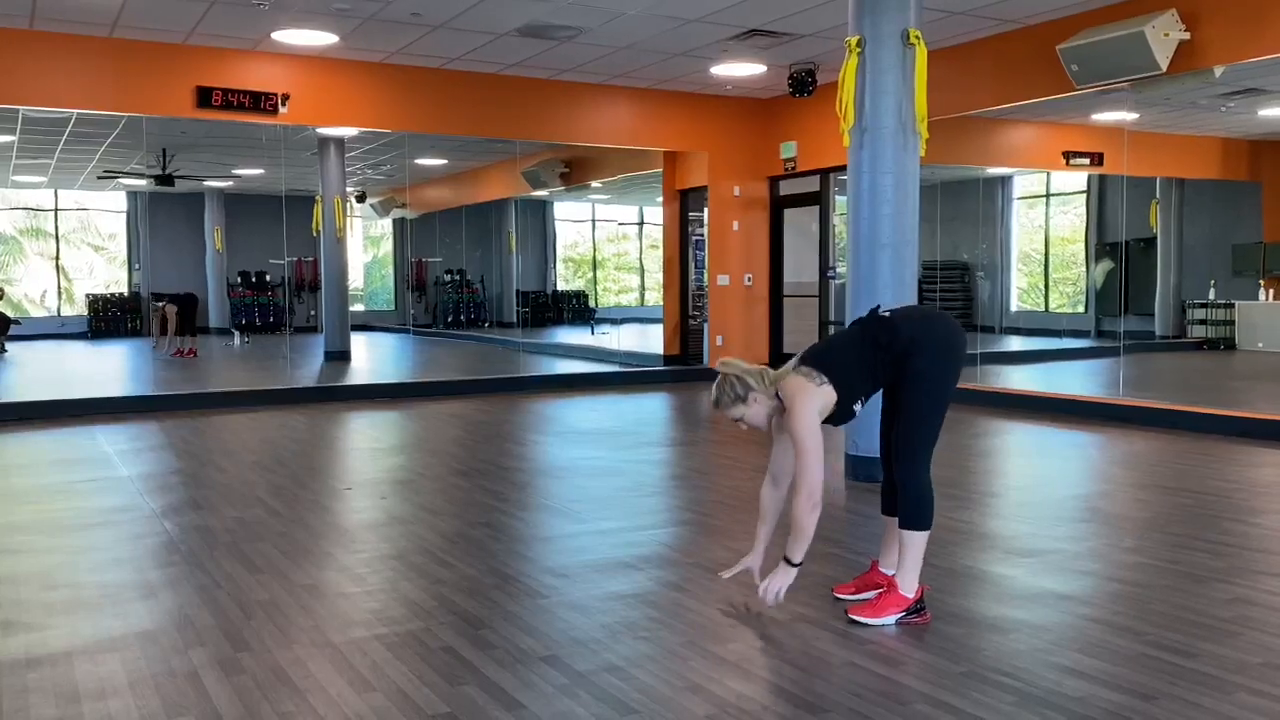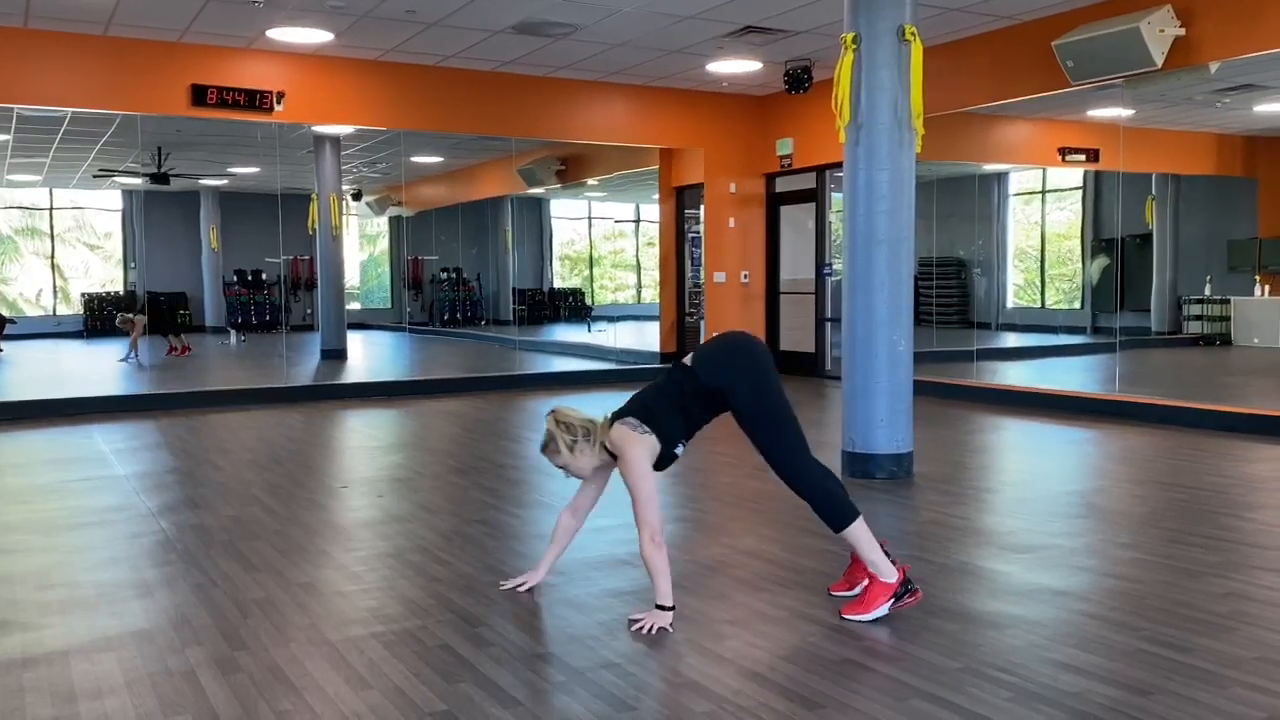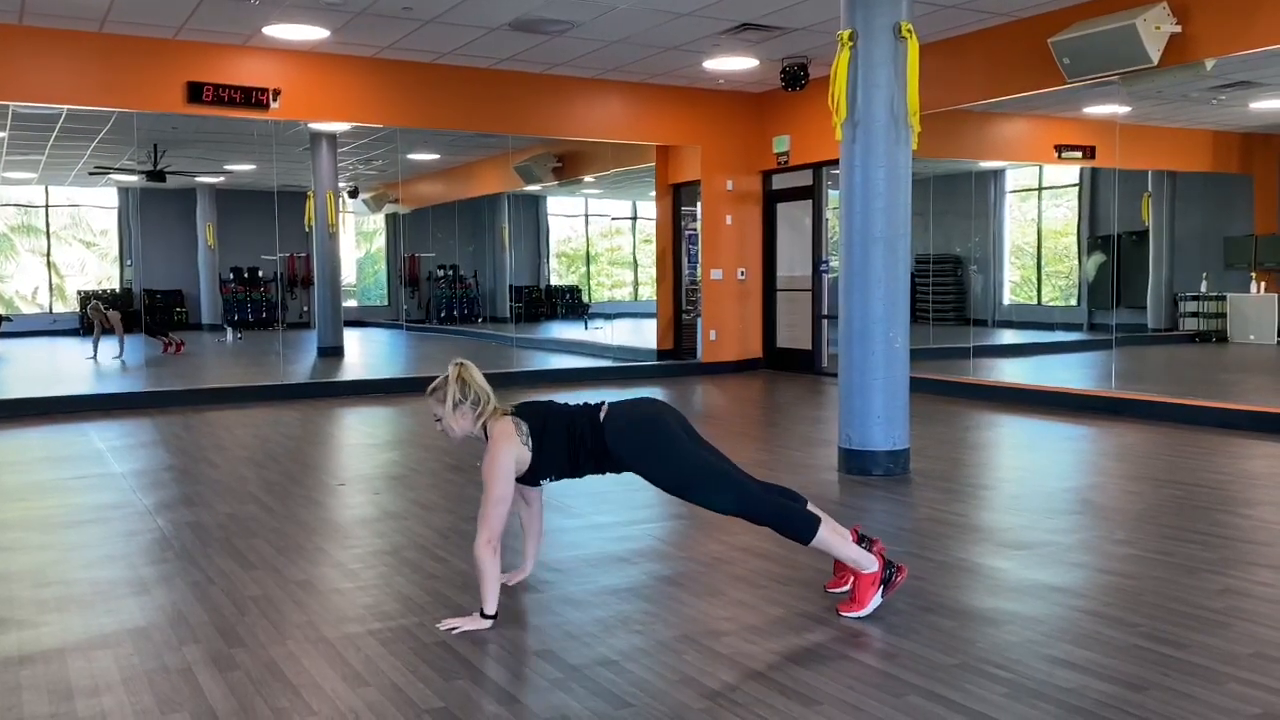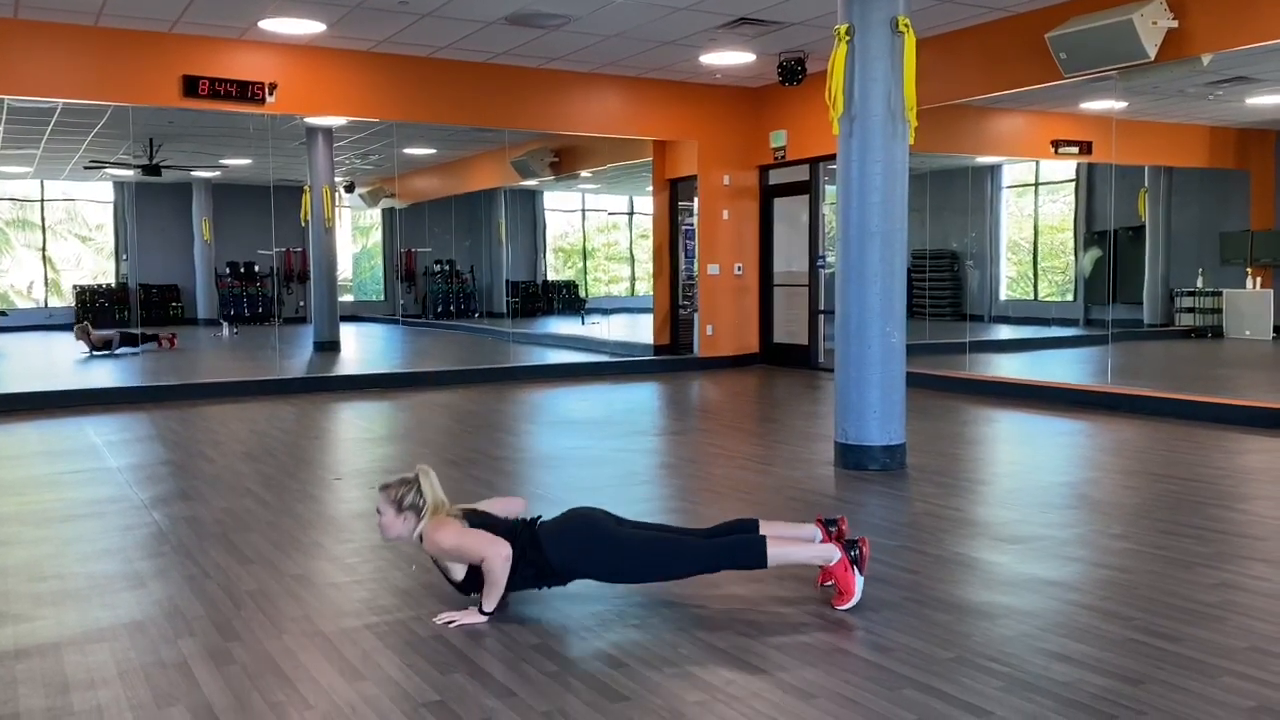
dt=1s
person 1, frame 1
left shoulder: (800, 404)
right shoulder: (781, 400)
left elbow: (809, 498)
right elbow: (774, 483)
left wrist: (790, 565)
right wrist: (757, 553)
left hip: (933, 342)
right hip: (907, 347)
left knee: (909, 466)
right knee: (893, 463)
left ankle: (906, 593)
right ankle: (886, 573)
person 1, frame 2
left shoulder: (629, 448)
right shoulder: (604, 443)
left elbow: (651, 536)
right elbow: (575, 510)
left wrist: (665, 607)
right wrist: (542, 570)
left hip: (736, 366)
right hip: (723, 365)
left knee: (798, 470)
right knee: (796, 469)
left ankle: (888, 579)
right ankle: (864, 557)
person 1, frame 3
left shoulder: (500, 445)
right shoulder: (508, 423)
left elbow: (488, 538)
right elbow: (529, 496)
left wrist: (485, 614)
right wrist: (527, 565)
left hip: (637, 439)
right hip: (642, 420)
left knee: (748, 502)
right knee: (748, 489)
left ankle: (870, 566)
right ankle: (854, 541)
person 1, frame 4
left shoulder: (438, 538)
right shoulder: (450, 518)
left elbow: (498, 550)
right elbow: (515, 504)
left wrist: (484, 608)
right wrist: (514, 562)
left hip: (576, 551)
right hip: (578, 532)
left knee: (710, 555)
right knee: (706, 540)
left ankle: (836, 553)
right ankle: (822, 530)
